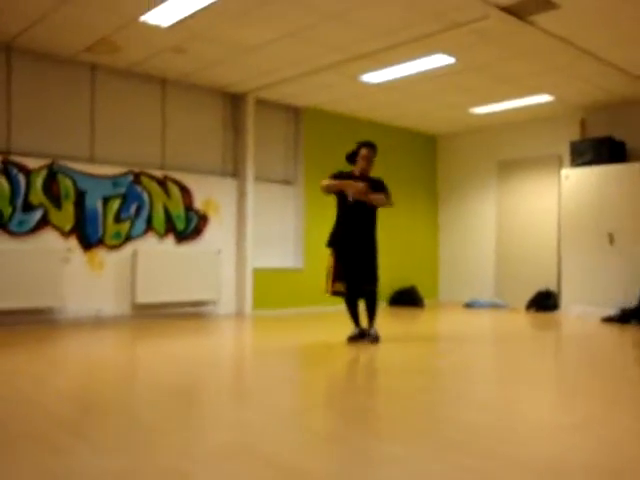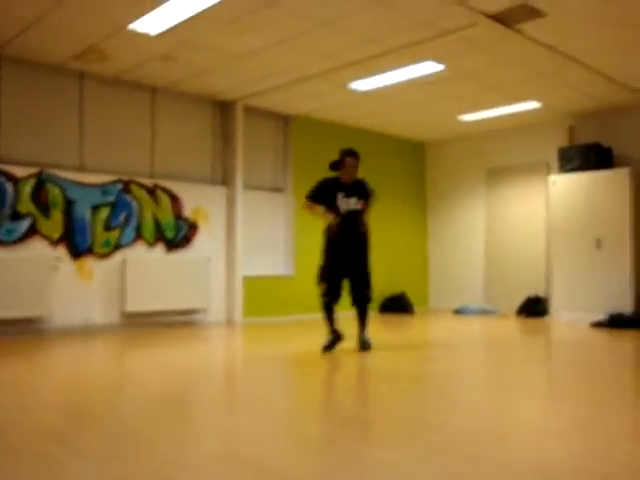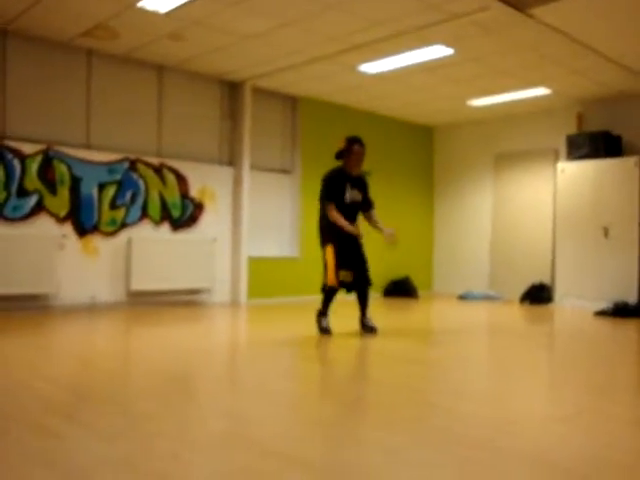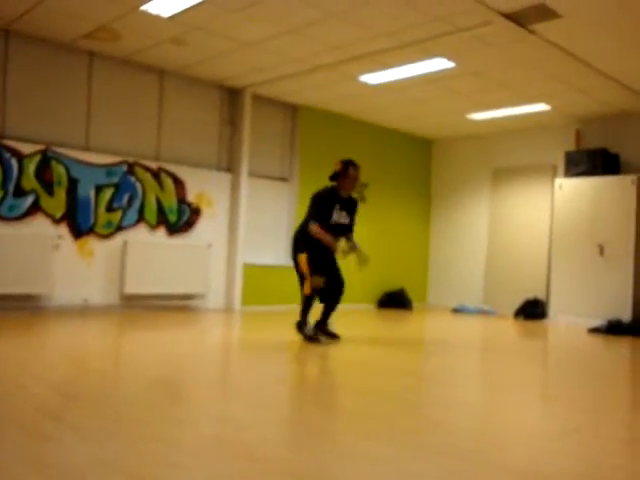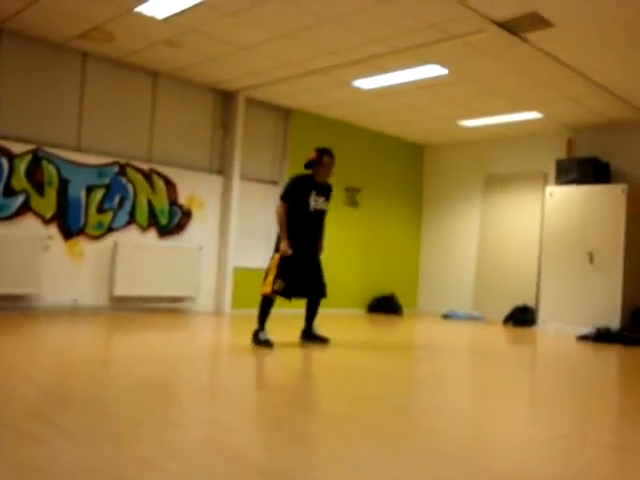
dt=0.4s
person 1, frame 1
left shoulder: (377, 184)
right shoulder: (344, 178)
left elbow: (387, 202)
right elbow: (324, 186)
left wrist: (365, 194)
right wrist: (350, 185)
left hip: (366, 243)
right hip: (342, 242)
left knee: (369, 287)
right knee: (346, 287)
left ankle: (371, 327)
right ankle: (358, 328)
person 1, frame 2
left shoulder: (361, 186)
right shoulder: (327, 185)
right elbow: (308, 203)
left wrist: (364, 217)
right wrist: (325, 214)
left hip: (358, 249)
right hip: (335, 248)
left knee: (362, 292)
right knee: (327, 291)
left ankle: (363, 334)
right ankle: (332, 332)
person 1, frame 3
left shoulder: (362, 181)
right shoulder: (333, 177)
left elbow: (367, 211)
right elbow: (330, 210)
left wrist: (383, 230)
right wrist: (348, 227)
left hip: (352, 236)
right hip: (333, 234)
left knee: (362, 277)
right knee: (338, 276)
left ankle: (365, 318)
right ankle: (323, 314)
person 1, frame 4
left shoulder: (352, 204)
right shoulder: (322, 197)
left elbow: (346, 232)
right elbow: (313, 227)
left wrist: (354, 247)
right wrist: (333, 243)
left hip: (325, 251)
right hip: (305, 246)
left knee: (337, 286)
right knee: (316, 282)
left ankle: (321, 324)
right ankle: (303, 323)
person 1, frame 5
left shoulder: (327, 189)
right shoulder: (298, 182)
right elbow: (281, 209)
left wrist: (320, 242)
right wrist: (283, 239)
left hip: (310, 247)
right hip: (290, 244)
left knee: (317, 289)
right knee: (274, 286)
left ankle: (308, 331)
right ankle: (260, 331)
